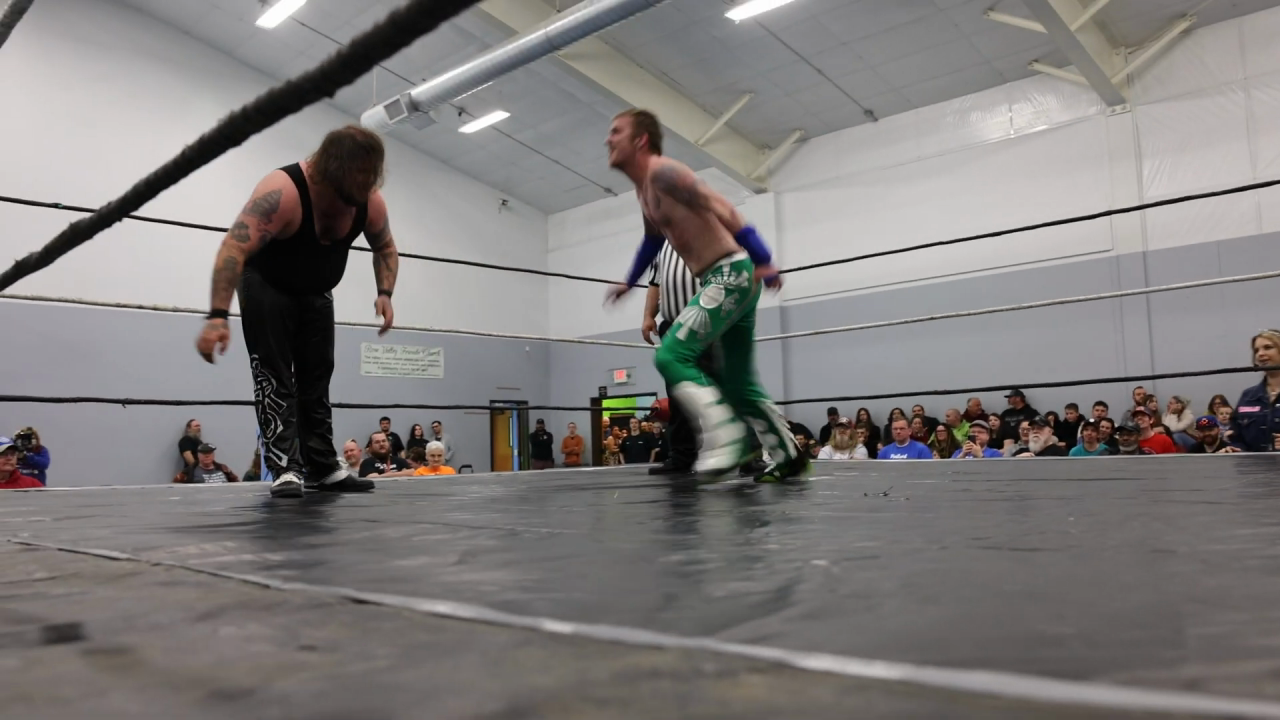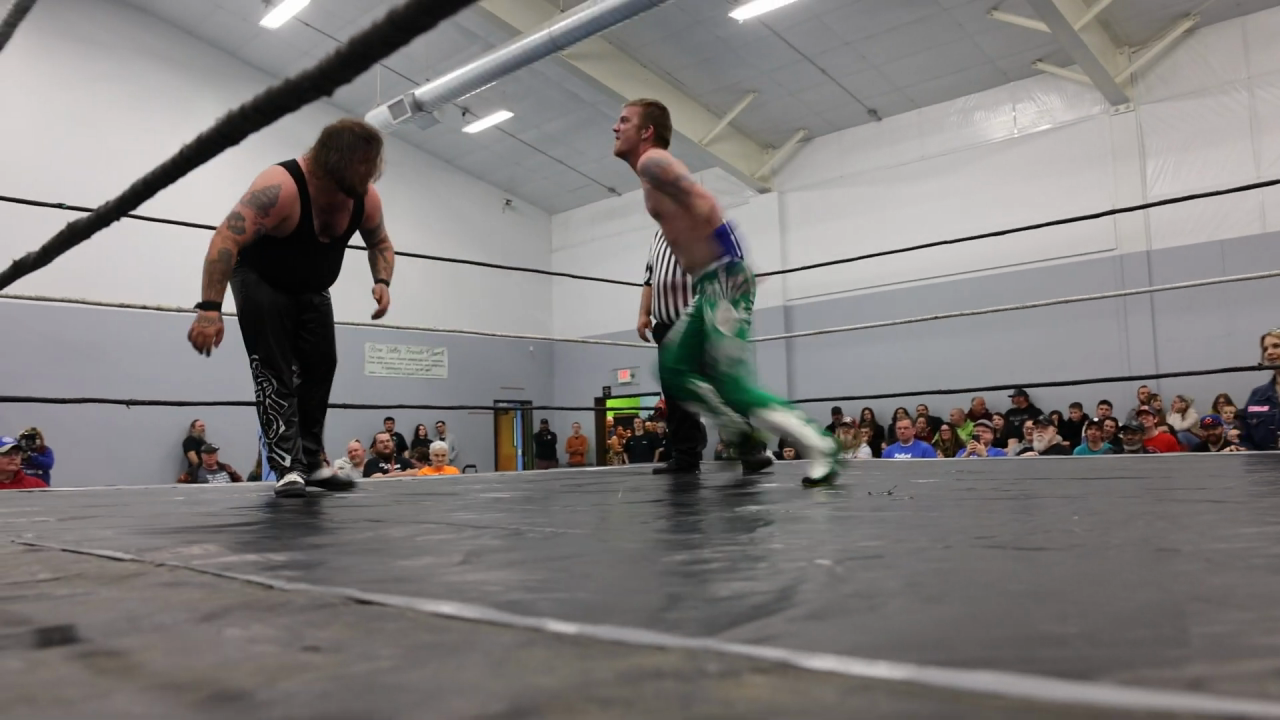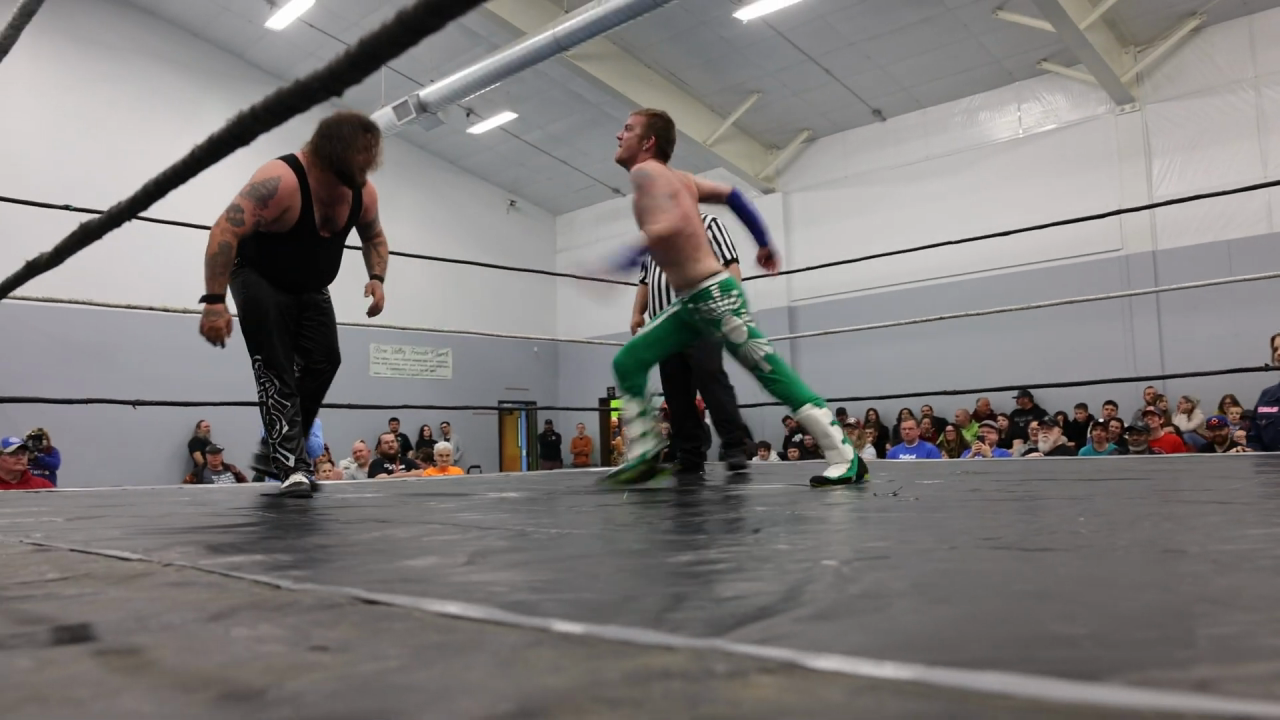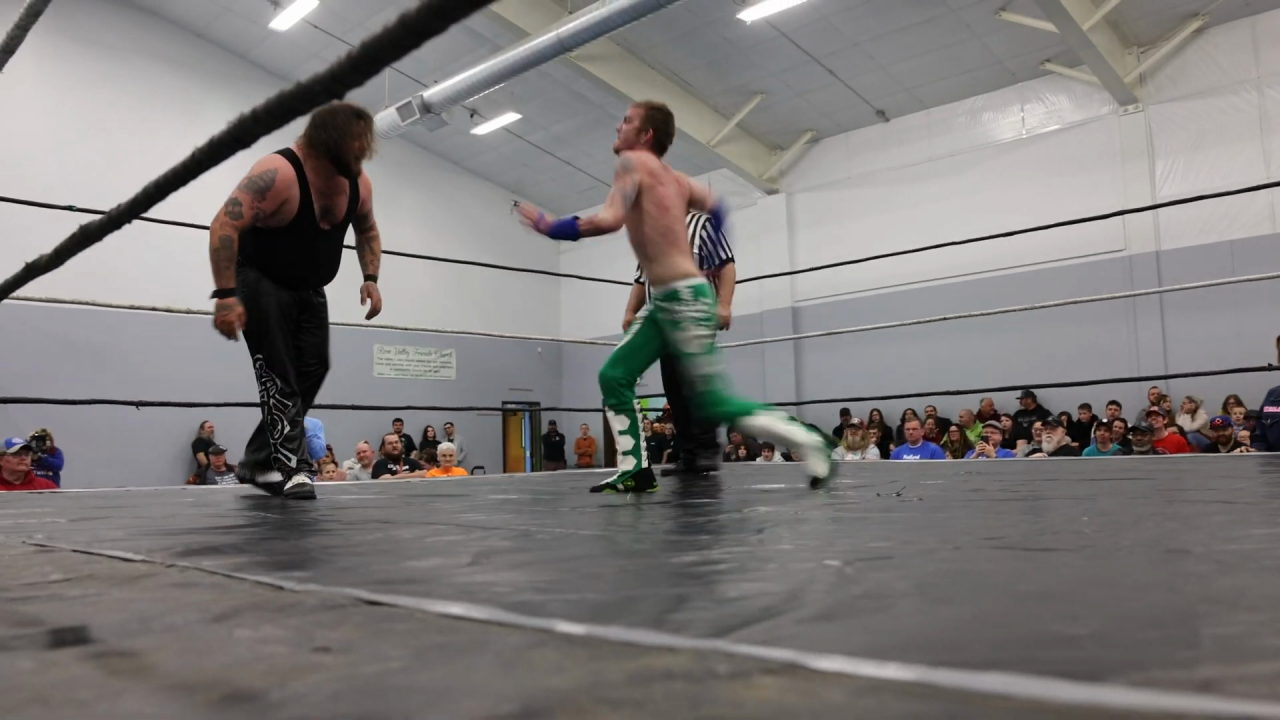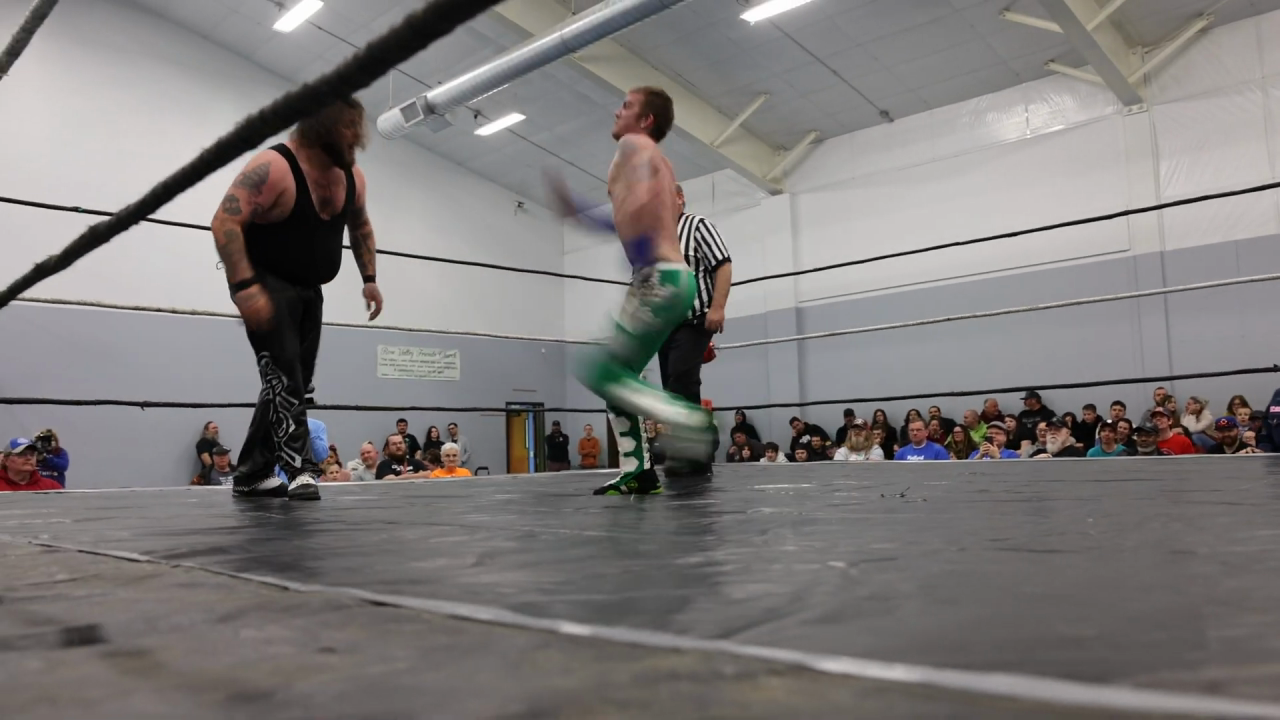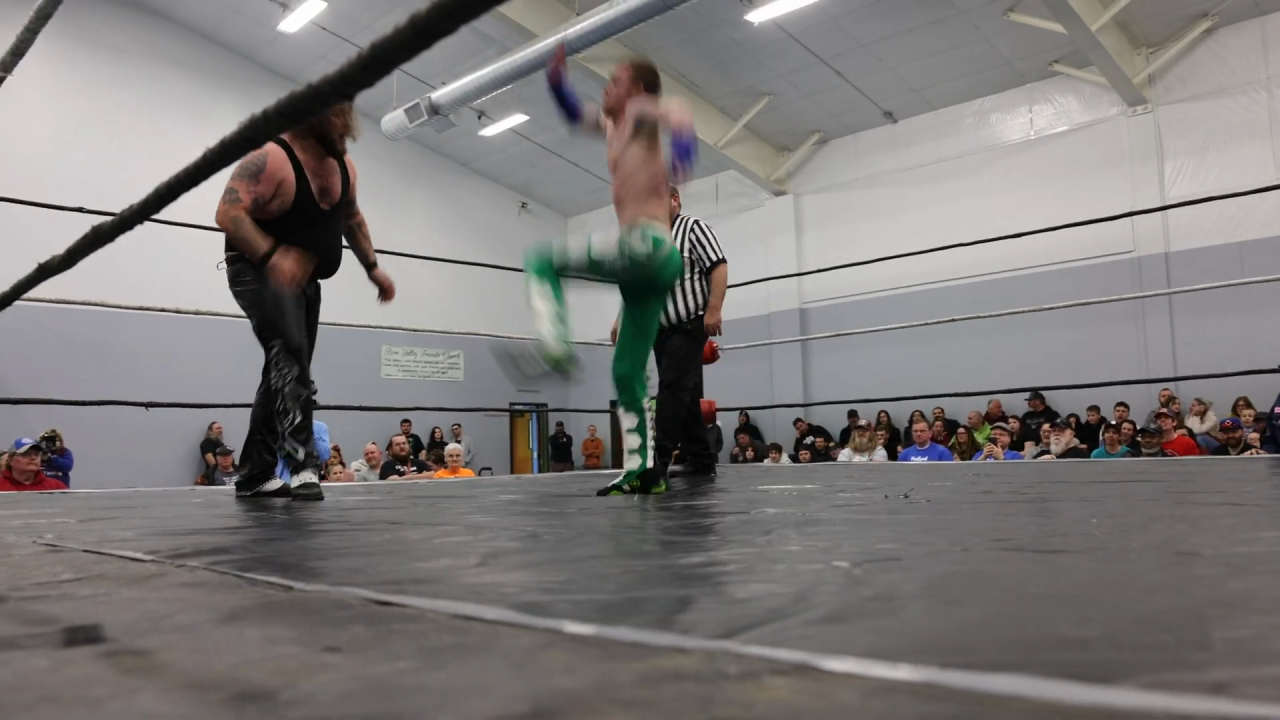
dt=0.1s
person 1, frame 1
left shoulder: (662, 170)
right shoulder: (648, 182)
left elbow: (719, 206)
right elbow: (654, 238)
left wrist: (761, 258)
right wrist: (629, 280)
left hip: (730, 274)
right hip: (720, 278)
left knee: (672, 358)
right knee: (741, 386)
left ankle: (725, 448)
right ankle: (786, 455)
person 1, frame 2
left shoulder: (652, 162)
right shoulder: (657, 173)
left elbow: (704, 202)
left wrist: (731, 260)
left hip: (724, 280)
right hip: (709, 284)
left knee: (735, 385)
right knee: (672, 369)
left ankle: (819, 450)
right ankle: (741, 435)
person 1, frame 3
left shoulder: (646, 172)
right shoulder: (678, 179)
left elbow: (665, 225)
right elbow: (732, 195)
left wrist: (623, 265)
right wrist: (762, 241)
left hip: (717, 298)
right hip: (692, 302)
left knee: (778, 382)
right knee: (628, 363)
left ankle: (845, 458)
right ankle: (644, 455)
person 1, frame 4
left shoulder: (632, 163)
right shoulder: (673, 179)
left elbow: (611, 220)
right elbow: (715, 208)
left wrist: (549, 227)
left hip: (685, 301)
right hip: (664, 303)
left knee: (714, 401)
right knee: (612, 378)
left ankle: (810, 446)
right ankle: (634, 471)
person 1, frame 5
left shoulder: (638, 145)
right shoulder: (652, 159)
left elbow: (642, 196)
left wrist: (640, 255)
right wrist: (577, 211)
left hip: (661, 282)
right hip: (666, 283)
left knee: (603, 378)
right knee: (614, 381)
left ankle: (688, 424)
right ankle: (635, 472)
person 1, frame 6
left shoulder: (640, 110)
right shoulder: (613, 124)
left elbow: (678, 113)
right elbow: (577, 115)
left wrist: (682, 151)
right wrist: (557, 78)
left hip: (644, 246)
right hip: (658, 260)
left knee: (541, 263)
right knee: (627, 372)
left ankle: (554, 347)
right ankle: (641, 469)
person 2, frame 1
left shoulder: (369, 202)
right shoulder: (284, 191)
left elbow: (386, 248)
right elbow: (233, 249)
left wrist: (385, 294)
right wrist: (217, 317)
left hip: (315, 292)
right hip: (265, 282)
left knee: (317, 371)
right knee: (274, 373)
left ankle: (322, 466)
right ankle: (286, 469)
person 2, frame 2
left shoulder: (365, 197)
right shoulder: (281, 186)
left elbow: (381, 244)
right elbow: (226, 239)
left wrist: (382, 281)
right wrist: (209, 309)
left hip: (312, 291)
right hip: (260, 282)
left knee: (320, 368)
right knee: (275, 373)
left ankle: (310, 461)
right ankle: (288, 468)
person 2, frame 3
left shoulder: (361, 190)
right shoulder: (280, 180)
left elbow: (374, 238)
right elbow: (224, 233)
left wrist: (376, 278)
right wrist: (214, 301)
left hip: (310, 289)
right hip: (260, 281)
left knee: (323, 363)
right knee: (277, 374)
left ankle: (279, 454)
right ankle: (291, 469)
person 2, frame 4
left shoulder: (357, 183)
right shoulder: (278, 173)
left elbow: (368, 232)
right elbow: (224, 226)
left wrist: (370, 279)
right wrist: (225, 296)
left hip: (309, 287)
right hip: (261, 280)
left knee: (313, 368)
right knee: (278, 373)
left ankle: (260, 460)
right ankle: (294, 469)
person 2, frame 5
left shoulder: (350, 175)
right shoulder: (273, 166)
left elbow: (360, 227)
right elbow: (225, 223)
left wrist: (369, 279)
right wrist: (245, 286)
left hip: (306, 285)
right hip: (262, 283)
left knee: (293, 377)
right knee: (283, 372)
left ankle: (254, 473)
right ankle: (298, 470)
person 2, frame 6
left shoulder: (342, 166)
right shoulder: (270, 158)
left elbow: (351, 218)
right elbow: (228, 213)
left wrist: (373, 267)
right wrist: (271, 254)
left hip: (304, 280)
right hip: (262, 276)
left knee: (286, 374)
right knee: (289, 354)
left ankle: (255, 475)
right ankle: (301, 465)
person 3, frame 1
left shoulder: (721, 223)
right shoulder: (668, 235)
left elbow: (744, 265)
right elbow: (657, 281)
left wrist: (744, 304)
right wrist: (649, 315)
left hip: (713, 323)
right hip: (675, 327)
left knee: (729, 387)
right knee: (678, 391)
left ankle: (748, 453)
right ankle: (681, 455)
person 3, frame 2
left shoulder: (713, 225)
right shoulder: (662, 236)
left elbow: (735, 267)
right elbow: (652, 282)
left wrist: (737, 304)
right wrist: (643, 314)
left hip: (705, 322)
right hip: (669, 328)
left knee: (722, 383)
right knee: (676, 392)
left ankle: (749, 449)
right ankle: (686, 455)
person 3, frame 3
left shoulder: (707, 224)
left elbow: (730, 265)
right elbow: (646, 280)
right wrist: (638, 312)
left knee: (711, 380)
right knee: (676, 392)
left ankle: (736, 446)
right ankle: (689, 456)
person 3, frame 4
left shoulder: (702, 224)
left elbow: (726, 265)
right elbow: (641, 281)
left wrist: (723, 305)
right wrist: (630, 312)
right knee: (676, 391)
left ankle: (706, 451)
right ankle: (688, 457)
person 3, frame 5
left shoulder: (697, 225)
right shoulder: (648, 240)
left elbow: (722, 265)
right elbow: (638, 284)
left wrist: (717, 308)
right wrist: (626, 315)
left hip: (692, 322)
right hip: (664, 327)
left knee: (682, 384)
right knee: (676, 389)
left ankle: (681, 450)
right ankle: (698, 457)
person 3, frame 6
left shoulder: (692, 228)
right shoulder: (646, 240)
left elbow: (717, 267)
right elbow: (635, 285)
left wrist: (713, 310)
right wrist: (621, 319)
left hip: (687, 326)
right hip: (661, 329)
left knee: (675, 389)
right knee: (682, 394)
left ankle: (660, 458)
right ankle: (701, 460)
